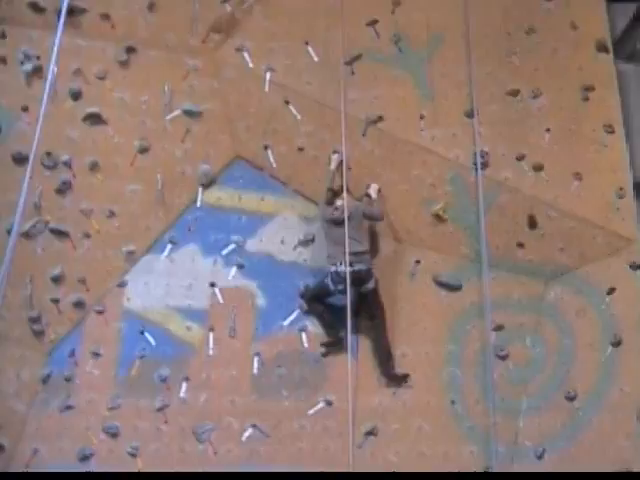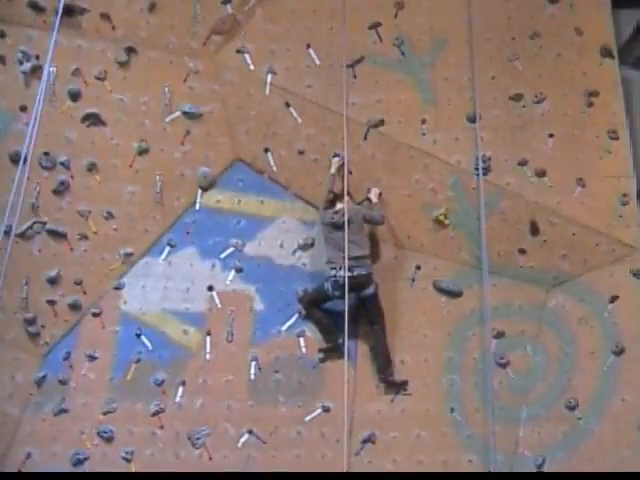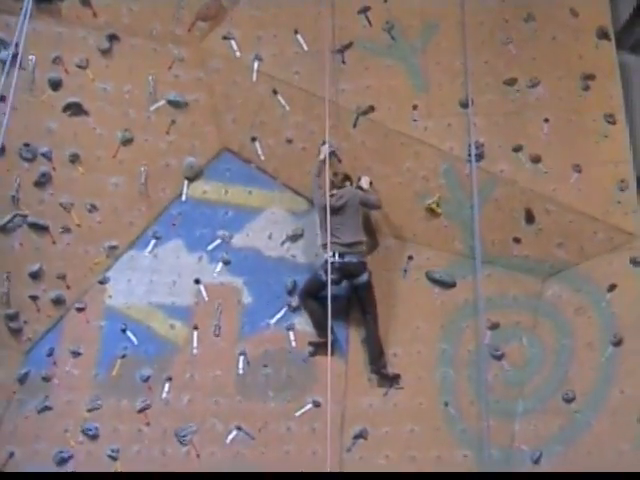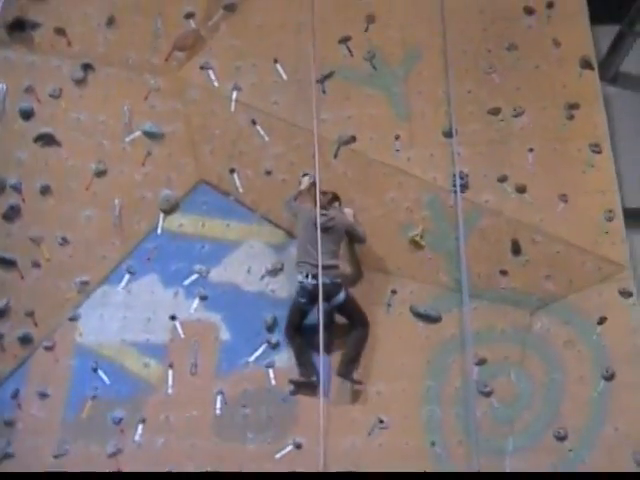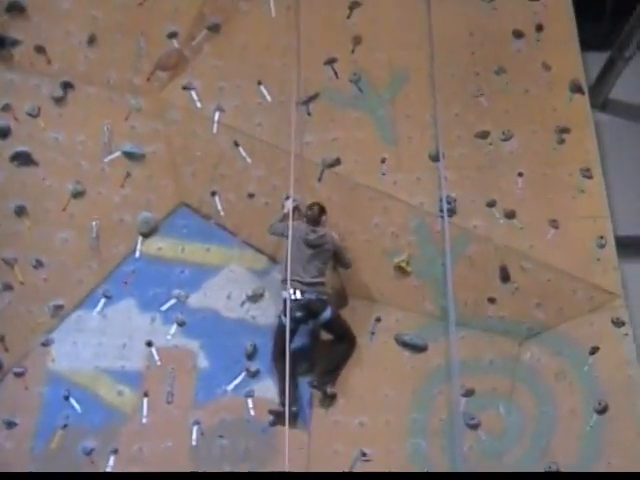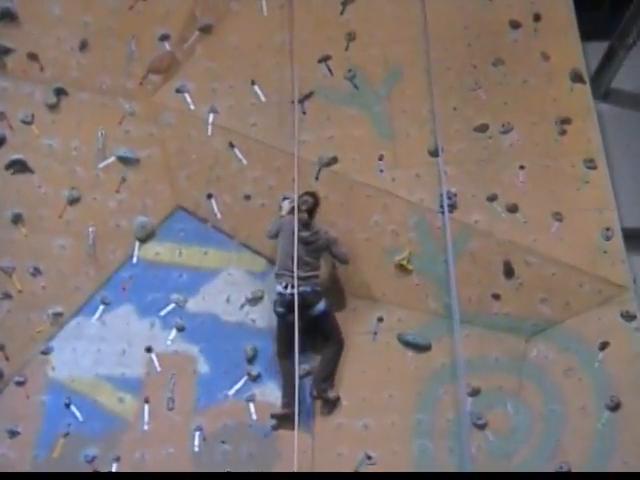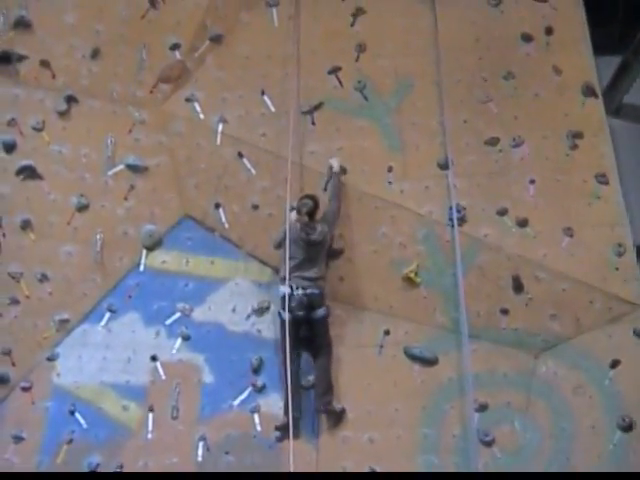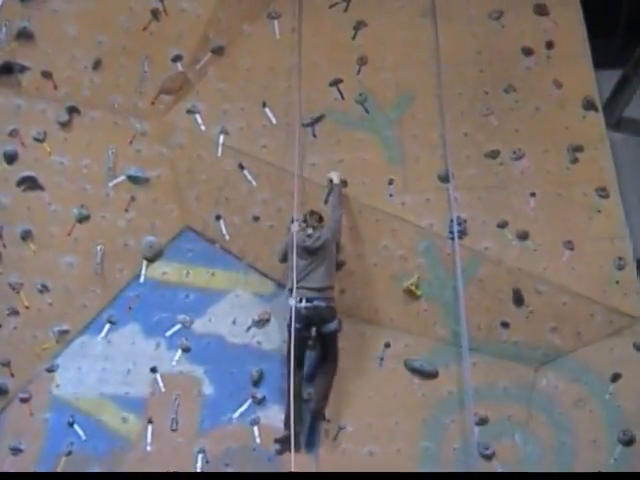
dt=0.5s
person 1, frame 1
left shoulder: (325, 211)
right shoulder: (356, 207)
left elbow: (329, 190)
right elbow: (379, 215)
left wrist: (332, 167)
right wrist: (373, 196)
left hip: (338, 273)
right hip: (362, 271)
left knee: (309, 297)
right knee: (377, 320)
left ankle: (336, 336)
right ankle: (388, 371)
person 1, frame 2
left shoulder: (324, 215)
right shoulder: (356, 211)
left elbow: (328, 195)
right elbow: (380, 219)
left wrist: (333, 171)
right wrist: (374, 200)
left hip: (338, 276)
right hip: (362, 275)
left knee: (308, 303)
right knee: (377, 324)
left ankle: (334, 343)
right ankle: (387, 377)
person 1, frame 3
left shoulder: (320, 198)
right shoulder: (355, 195)
left elbow: (317, 178)
right elbow: (376, 203)
left wrist: (322, 158)
right wrist: (366, 187)
left hip: (332, 262)
right hip: (356, 262)
left knee: (306, 294)
right knee: (369, 316)
left ankle: (325, 337)
right ankle: (380, 369)
person 1, frame 4
left shoulder: (305, 212)
right shoulder: (342, 220)
left elbow: (289, 203)
right elbow: (361, 238)
left wrist: (304, 187)
left hip: (307, 282)
right hip: (332, 283)
left knee: (292, 330)
right knee: (360, 324)
left ankle: (308, 375)
right ankle: (347, 368)
person 1, frame 5
left shoulder: (295, 228)
right shoulder: (330, 240)
left elbow: (272, 228)
right elbow: (346, 264)
left wrist: (286, 212)
left hip: (293, 300)
right hip: (317, 301)
left knee: (279, 355)
right knee: (347, 340)
left ankle: (287, 405)
right ankle: (324, 380)
person 1, frame 6
left shoulder: (287, 224)
right shoulder: (323, 235)
left elbow: (270, 233)
right elbow: (344, 259)
left wrist: (283, 213)
left hip: (286, 294)
right hip: (311, 294)
left knee: (284, 353)
right knee: (334, 341)
left ankle: (288, 406)
right ankle: (322, 387)
person 1, frame 7
left shoulder: (291, 229)
right shoulder: (325, 229)
left elbow: (276, 244)
right elbow: (335, 201)
right wrist: (336, 172)
left hip: (291, 296)
right hip: (315, 296)
left knee: (291, 356)
right knee: (323, 353)
left ankle: (292, 416)
right ankle: (325, 403)
person 1, frame 8
left shoulder: (293, 240)
right shoulder: (329, 236)
left elbow: (281, 258)
right elbow: (336, 211)
right wrist: (336, 184)
left hip: (299, 308)
right hip: (325, 308)
left knee: (295, 370)
right knee: (328, 362)
left ankle: (292, 431)
right ankle: (319, 406)
